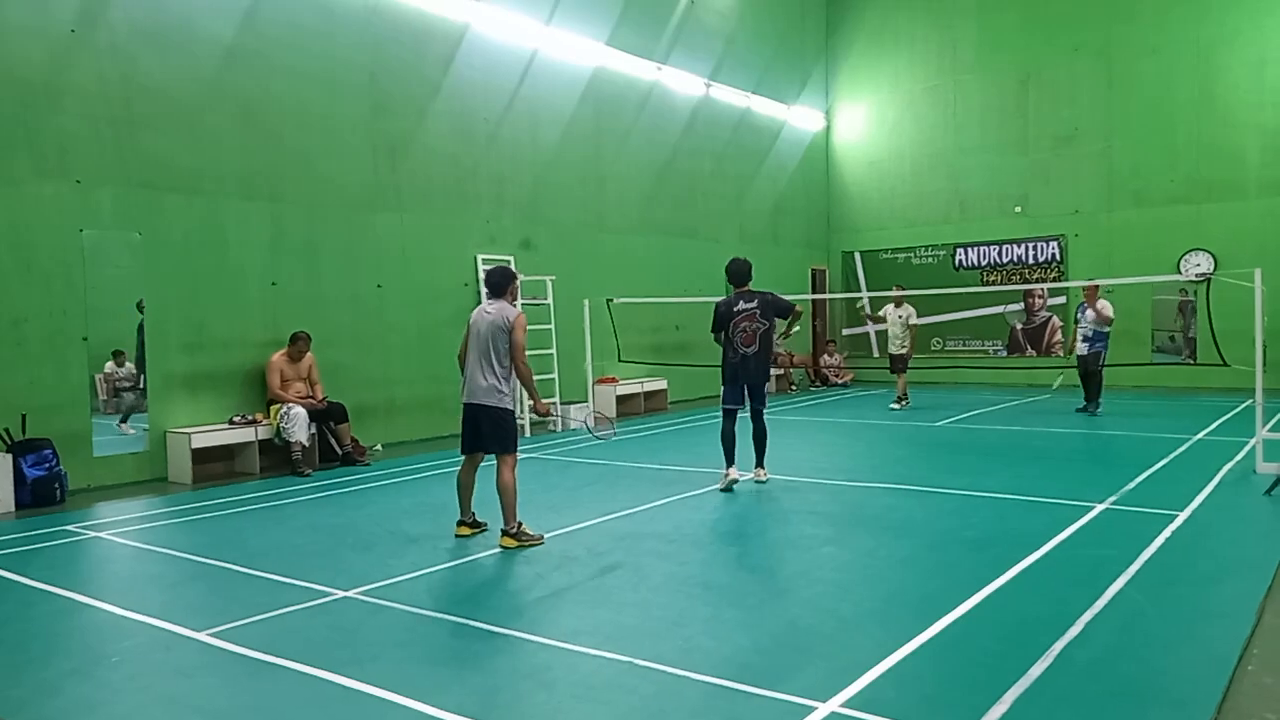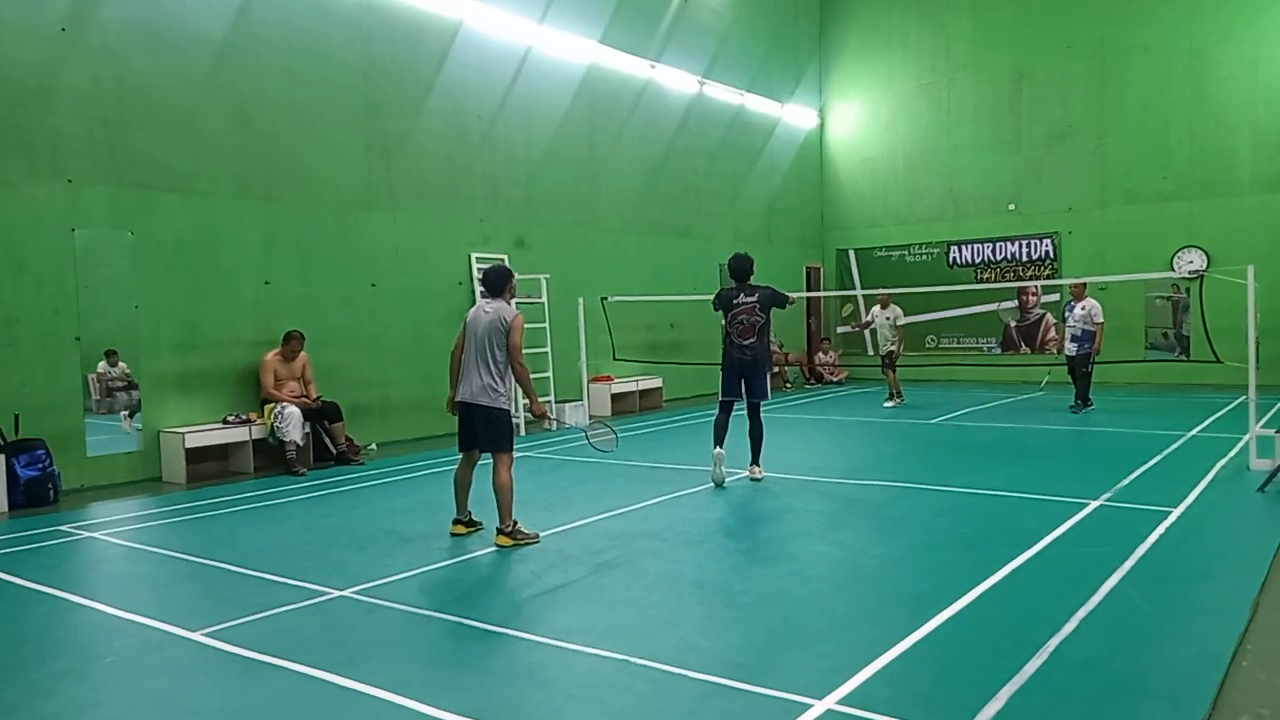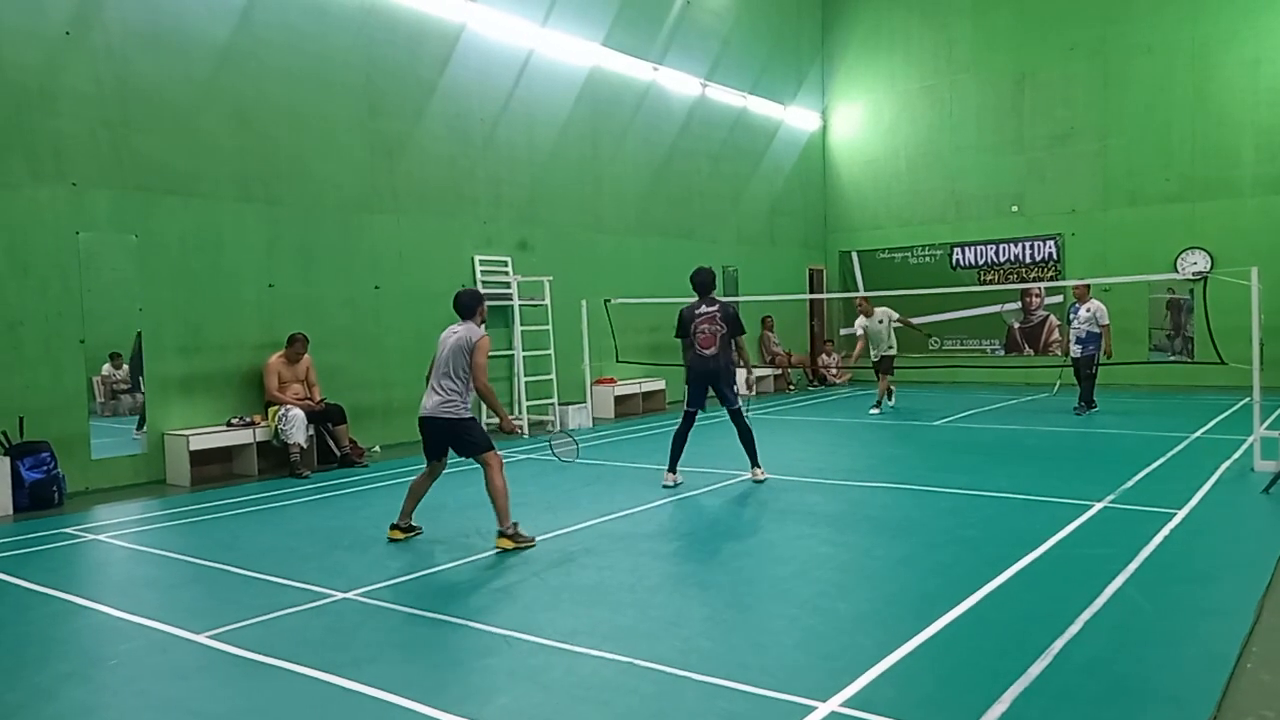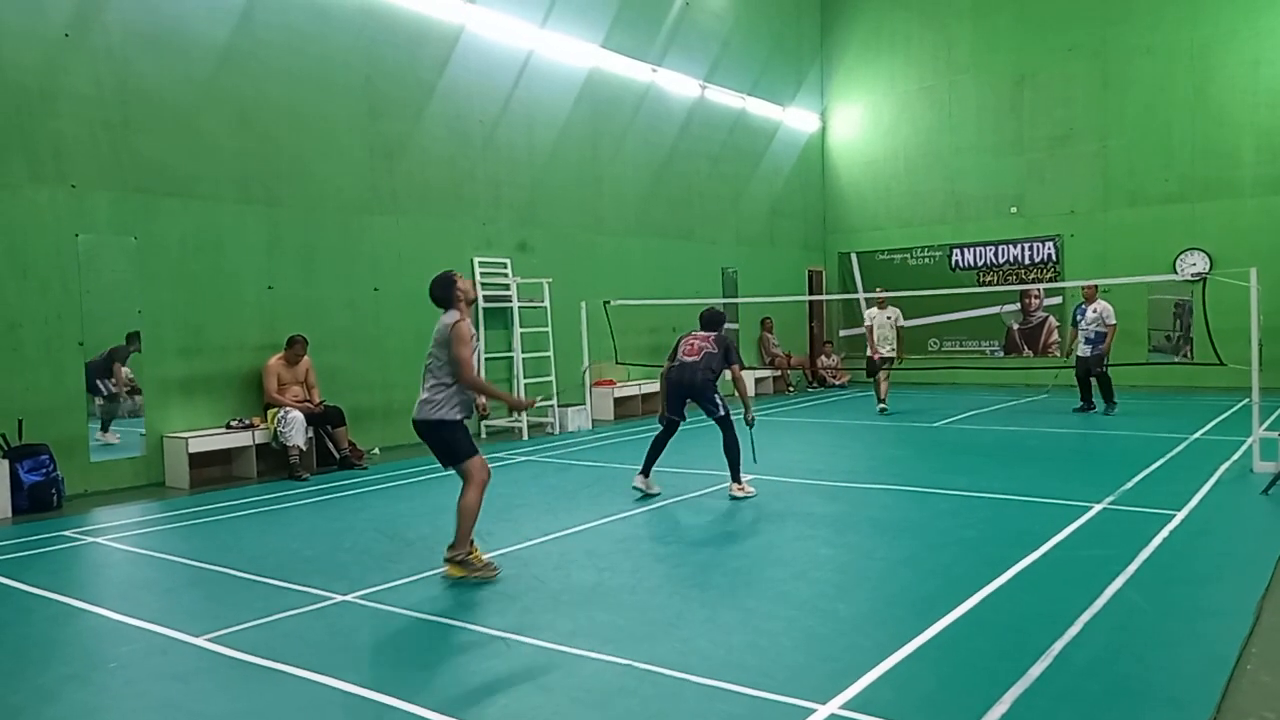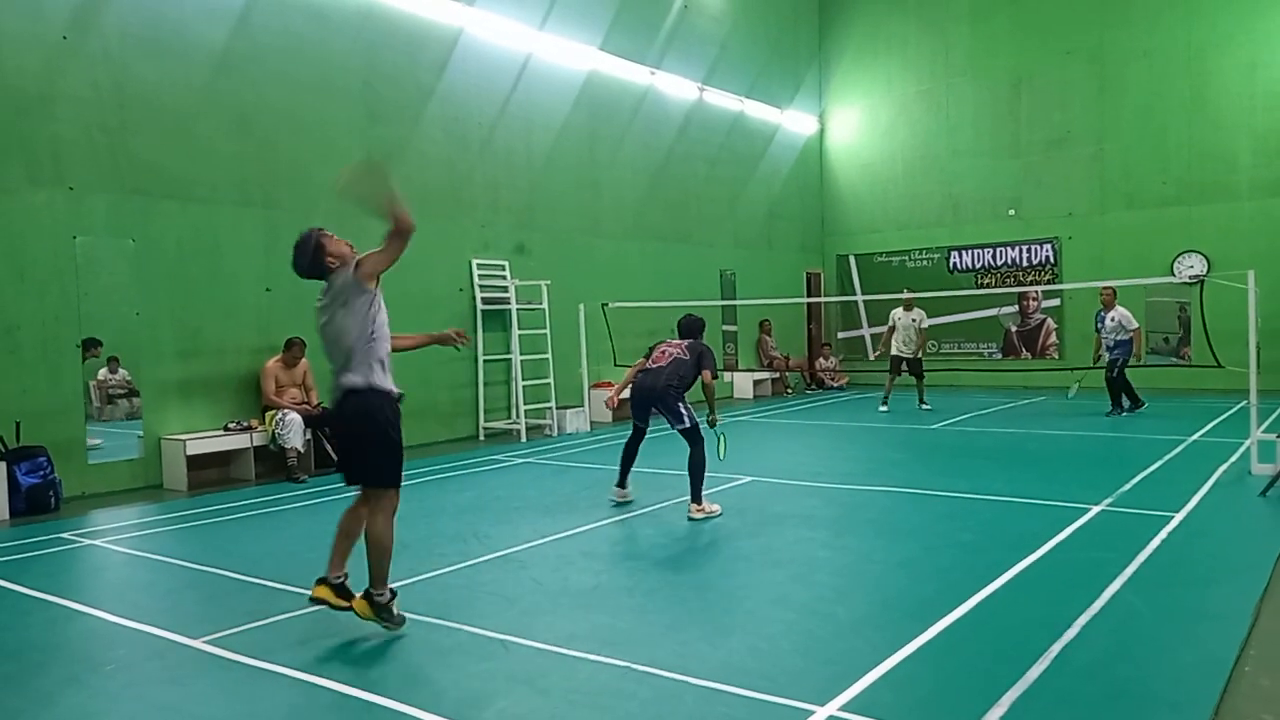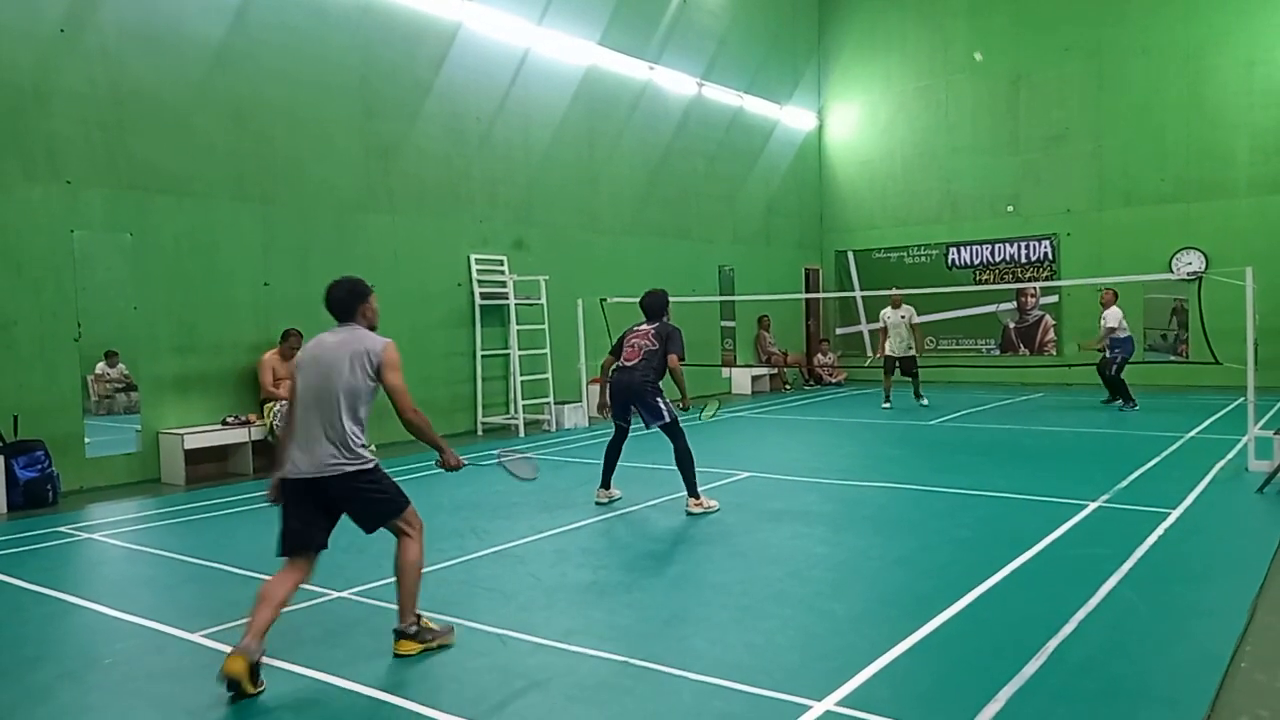
dt=0.7s
person 1, frame 1
left shoulder: (476, 313)
right shoulder: (515, 316)
left elbow: (462, 356)
right elbow: (519, 363)
right wrist: (536, 400)
left hip: (472, 398)
right hip: (497, 400)
left knee: (471, 459)
right knee: (506, 462)
left ankle: (465, 520)
right ankle: (511, 530)
person 1, frame 2
left shoulder: (474, 311)
right shoulder: (512, 316)
left elbow: (456, 353)
right elbow: (516, 364)
left wrist: (453, 391)
right wrist: (534, 400)
left hip: (466, 397)
right hip: (492, 400)
left knee: (469, 457)
right knee: (503, 461)
left ankle: (462, 519)
right ankle: (507, 529)
person 1, frame 3
left shoulder: (447, 332)
right shoulder: (479, 337)
right elbow: (480, 384)
right wrist: (504, 417)
left hip: (428, 414)
right hip: (454, 415)
left knee: (433, 468)
right knee: (493, 463)
left ankle: (401, 524)
right ankle: (507, 531)
person 1, frame 4
left shoulder: (452, 321)
right shoulder: (458, 324)
right elbow: (467, 375)
left wrist: (477, 399)
right wrist: (509, 400)
left hip: (440, 414)
right hip: (438, 417)
left knee: (479, 475)
right knee: (477, 475)
left ankle: (463, 550)
right ankle: (461, 556)
person 1, frame 5
left shoulder: (330, 304)
right shoulder: (354, 278)
left elbow: (381, 342)
right elbow: (401, 231)
left wrist: (436, 338)
left hip: (351, 404)
right hip: (370, 400)
left knee: (369, 496)
right knee: (382, 501)
left ankle: (332, 580)
right ankle: (378, 596)
person 1, frame 6
left shoulder: (309, 349)
right shoulder: (380, 347)
left elbow: (292, 418)
right elbow: (406, 412)
left wrist: (282, 471)
right wrist: (443, 448)
left hip: (300, 474)
right hip: (349, 469)
left knee: (294, 569)
right knee: (410, 530)
left ankle: (244, 653)
right ankle: (409, 632)
person 2, frame 1
left shoulder: (723, 306)
right shoulder: (767, 300)
left elbow: (717, 337)
right elbow: (798, 310)
right wrist: (788, 330)
left hip: (733, 369)
right hip: (759, 369)
left knee: (729, 420)
right knee: (757, 417)
left ankle: (731, 468)
right ankle: (760, 469)
person 2, frame 2
left shoulder: (725, 296)
right shoulder: (765, 294)
right elbow: (790, 300)
right wrist: (790, 297)
left hip: (732, 362)
right hip: (757, 362)
left knee: (724, 410)
right knee: (754, 413)
left ankle: (718, 448)
right ankle: (755, 466)
person 2, frame 3
left shoulder: (686, 313)
right shoulder: (728, 309)
right elbow: (740, 344)
right wrist: (749, 372)
left hip: (697, 371)
right hip: (722, 370)
left knee: (687, 421)
right knee: (738, 419)
left ankle: (671, 473)
right ankle: (756, 468)
person 2, frame 4
left shoulder: (686, 338)
right shoulder: (725, 341)
left elbow: (667, 370)
right elbow: (736, 375)
left wrist: (664, 404)
right wrist: (747, 408)
left hip: (675, 379)
right hip: (701, 381)
left knee: (669, 428)
right knee: (727, 428)
left ankle: (642, 477)
right ankle: (737, 484)
person 2, frame 5
left shoulder: (661, 345)
right shoulder: (702, 349)
left elbow: (637, 367)
right elbow: (707, 380)
left wrist: (616, 392)
right wrist: (712, 412)
left hip: (640, 386)
right hip: (666, 390)
left knee: (637, 435)
right knee: (696, 442)
left ankle: (621, 489)
right ankle: (697, 504)
person 2, frame 6
left shoulder: (631, 331)
right shoulder: (670, 330)
left elbow: (606, 364)
right elbow: (673, 365)
left wrist: (603, 396)
right wrist: (684, 396)
left hip: (618, 383)
right hip: (644, 385)
left knee: (620, 433)
right knee: (678, 437)
left ankle: (604, 489)
right ankle: (694, 499)
